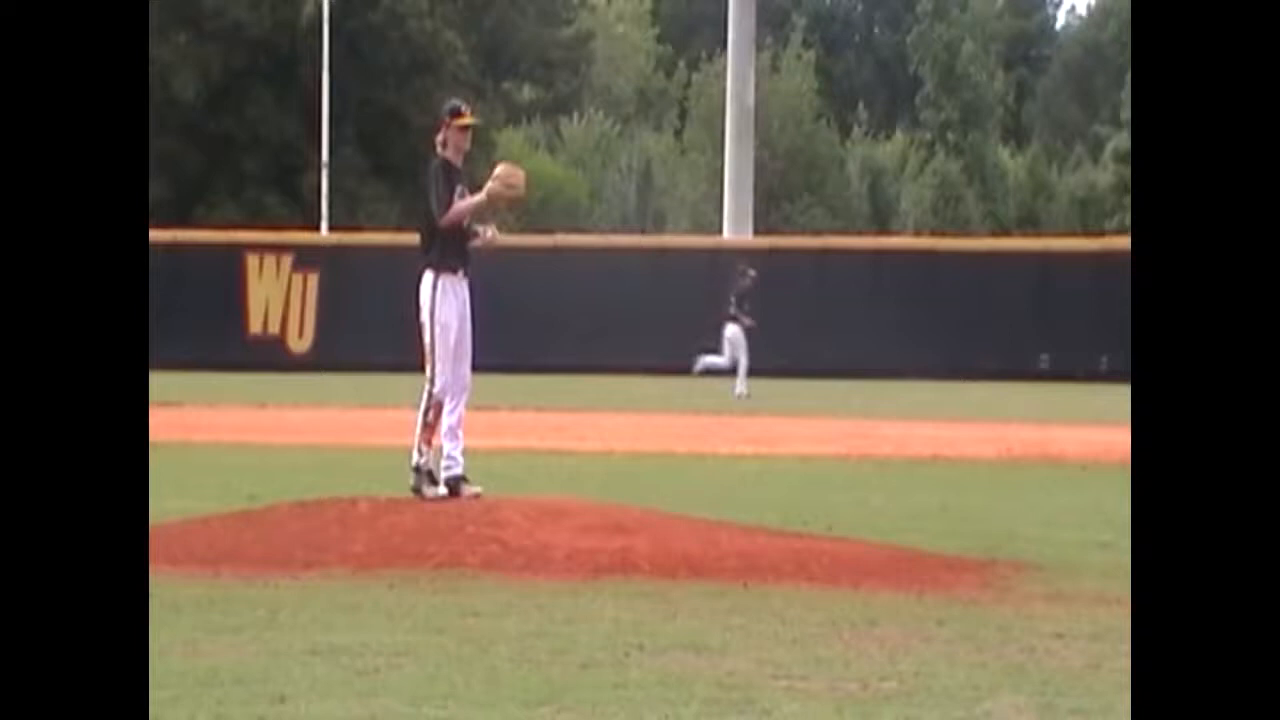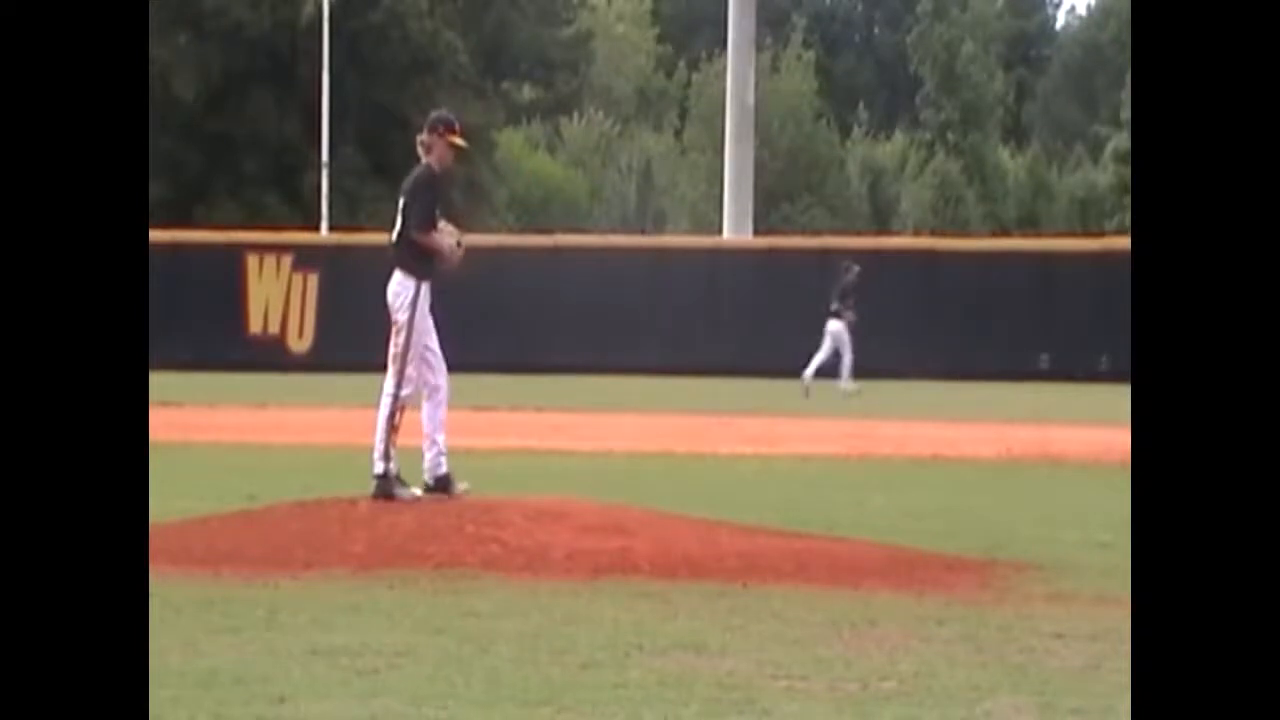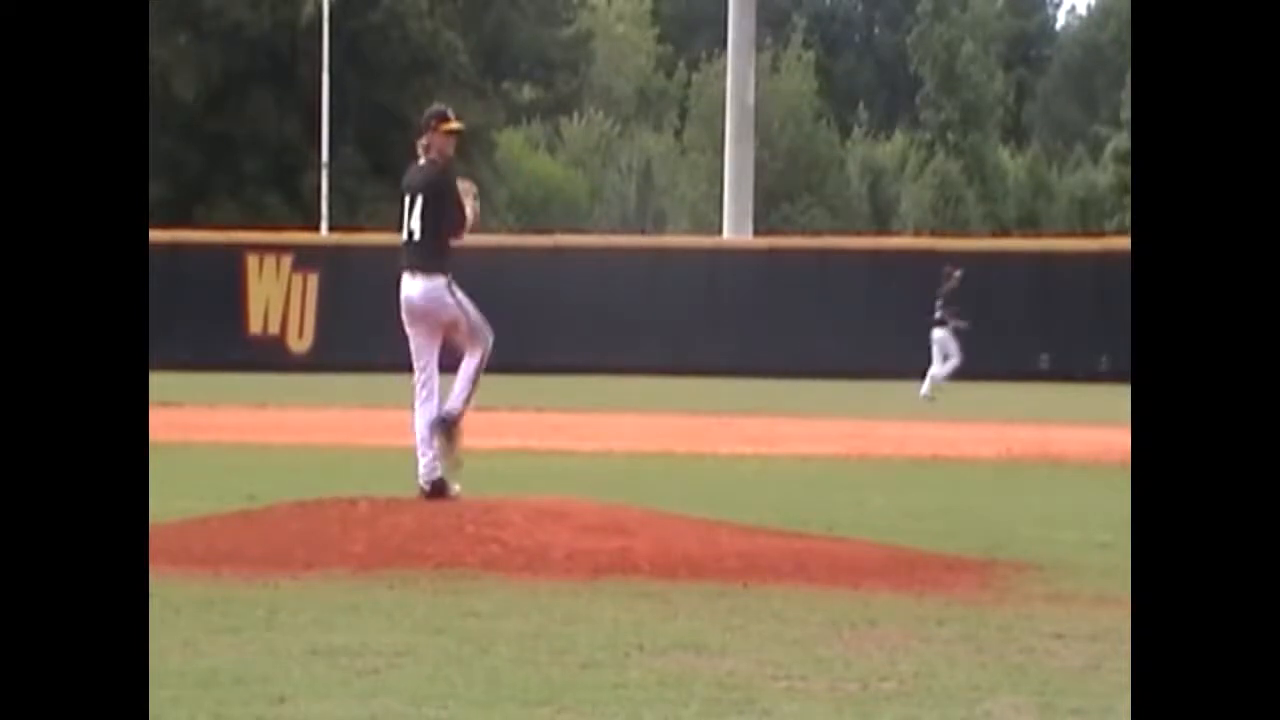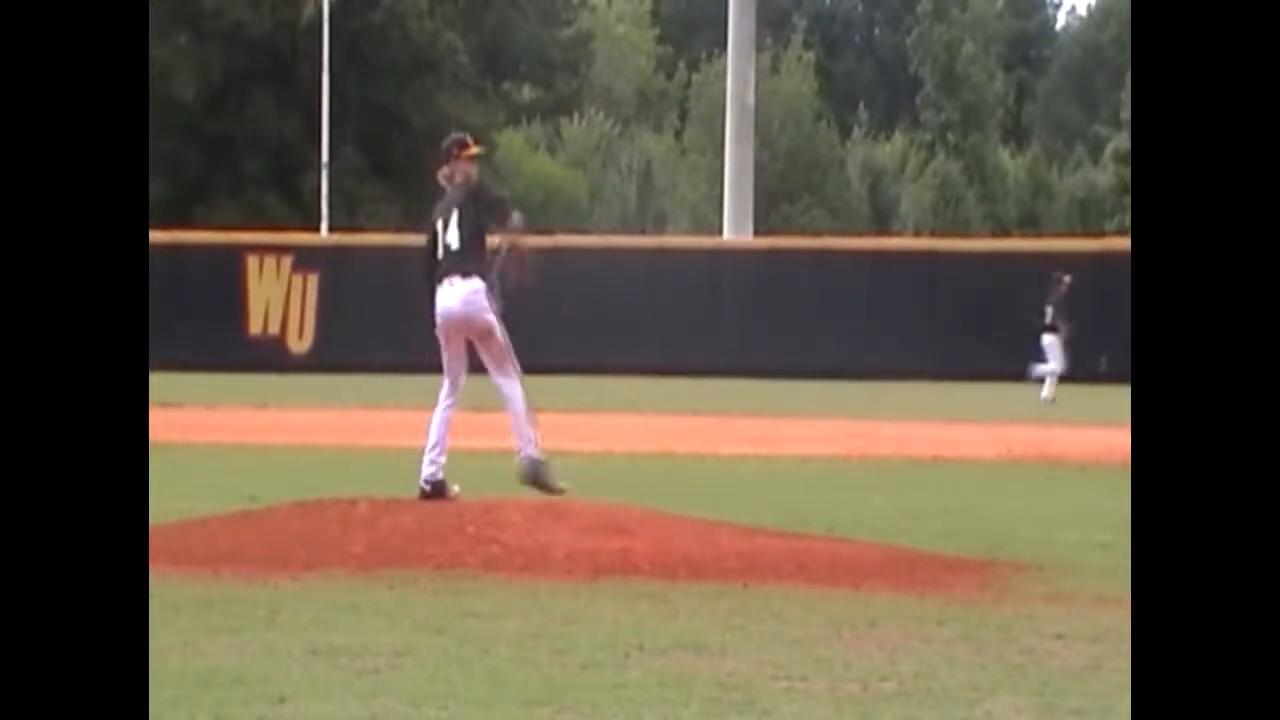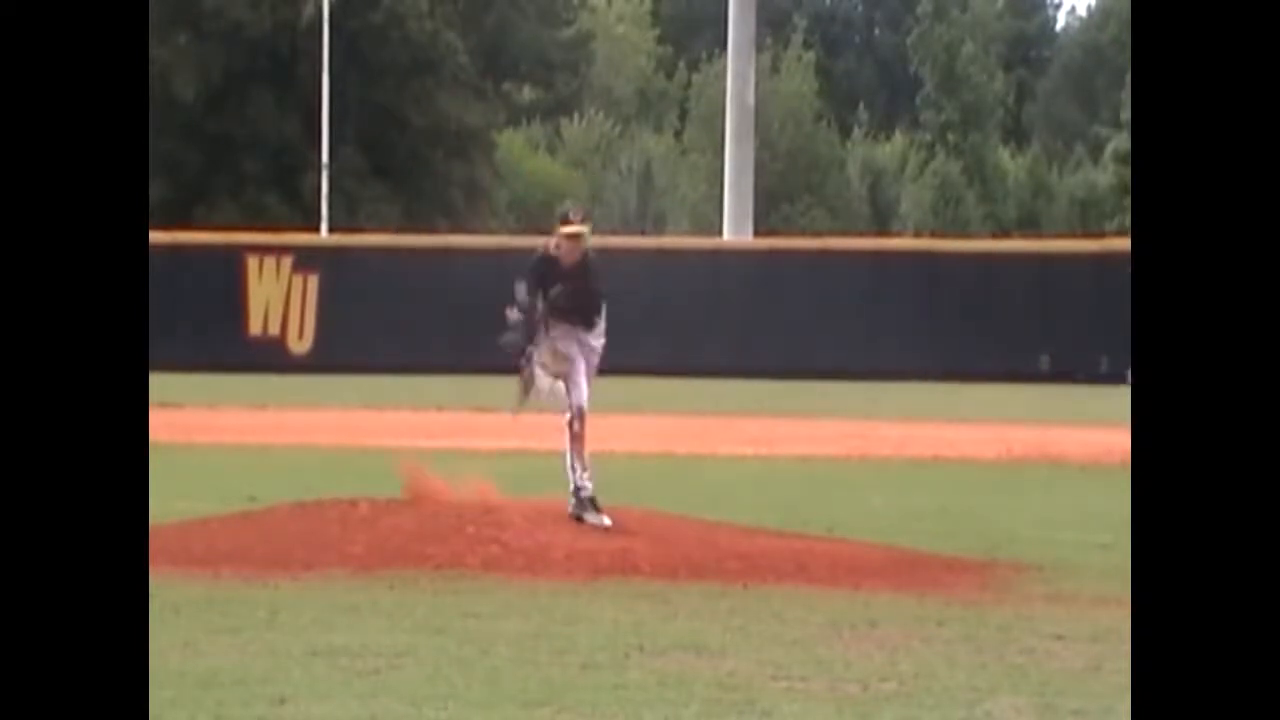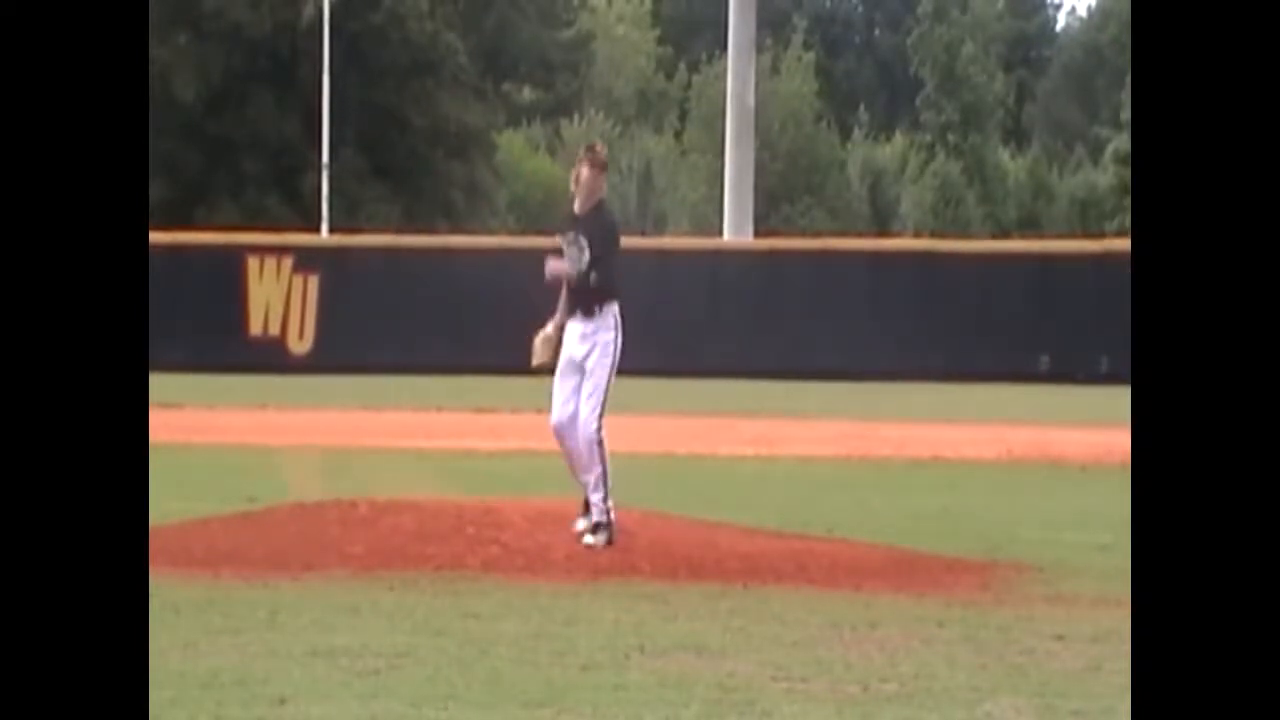
dt=0.7s
person 1, frame 1
left shoulder: (460, 173)
right shoulder: (438, 169)
right elbow: (444, 216)
left wrist: (480, 232)
right wrist: (484, 196)
left hip: (460, 282)
right hip: (439, 283)
left knee: (460, 381)
right knee: (439, 380)
left ankle: (452, 471)
right ankle: (421, 466)
person 1, frame 2
left shoulder: (420, 177)
right shoulder: (427, 178)
right elbow: (418, 232)
left wrist: (441, 236)
right wrist: (445, 249)
left hip: (413, 286)
right hip: (410, 287)
left knee: (435, 380)
right knee: (400, 382)
left ankle: (437, 471)
right ankle: (384, 473)
person 1, frame 3
left shoulder: (411, 175)
right shoulder: (442, 176)
right elbow: (459, 230)
left wrist: (456, 195)
right wrist: (470, 205)
left hip: (408, 287)
right hip: (435, 284)
left knee: (425, 382)
right knee: (481, 341)
left ankle: (430, 475)
right ankle: (449, 417)
person 1, frame 4
left shoulder: (438, 211)
right shoulder: (474, 193)
right elbow: (512, 220)
left hip: (443, 300)
right hip: (470, 293)
left knee: (451, 389)
right knee: (508, 376)
left ankle: (431, 477)
right ankle: (531, 461)
person 1, frame 5
left shoulder: (589, 270)
right shoulder: (542, 261)
left elbow: (588, 320)
right elbow: (528, 290)
left hip: (587, 331)
right hip: (558, 332)
right knee: (576, 406)
left ankle: (533, 366)
right ankle: (581, 496)
person 1, frame 6
left shoulder: (605, 223)
right shoulder: (570, 220)
left elbow: (598, 278)
left wrist: (563, 269)
right wrist: (558, 318)
left hip: (603, 325)
right hip: (575, 326)
left knee: (589, 425)
right knee: (561, 421)
left ankle: (602, 517)
right ankle: (591, 497)
